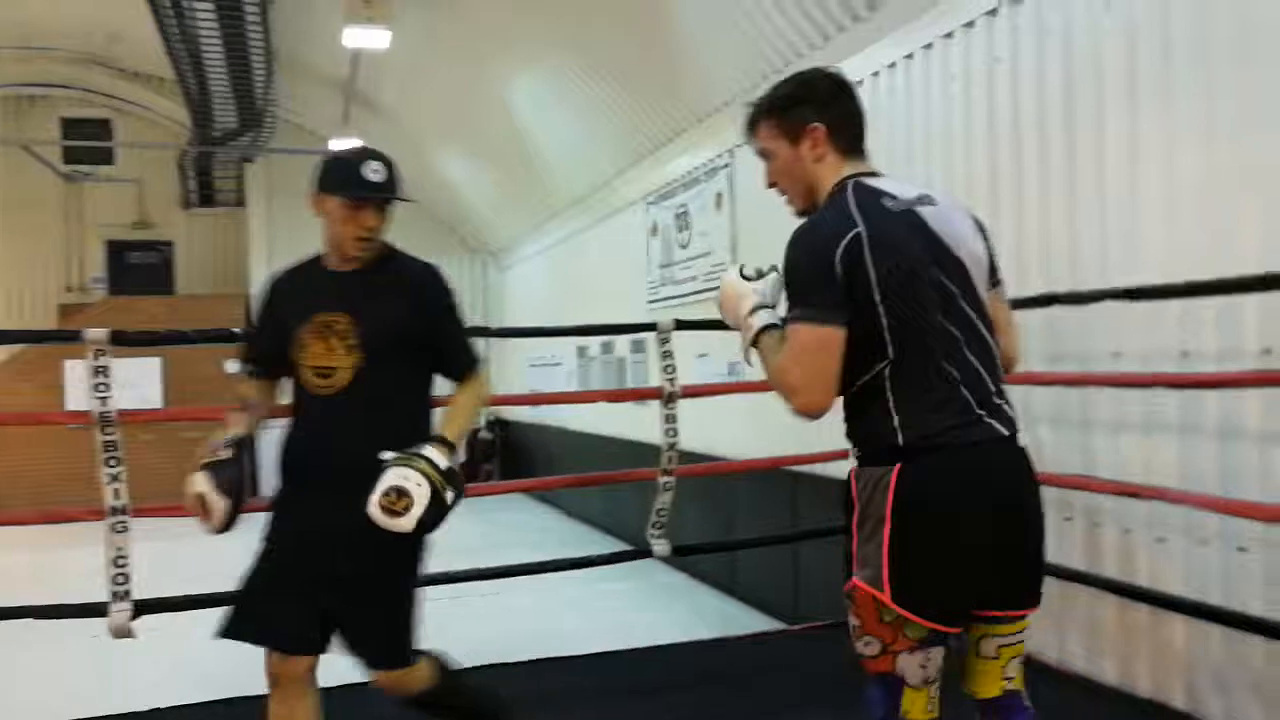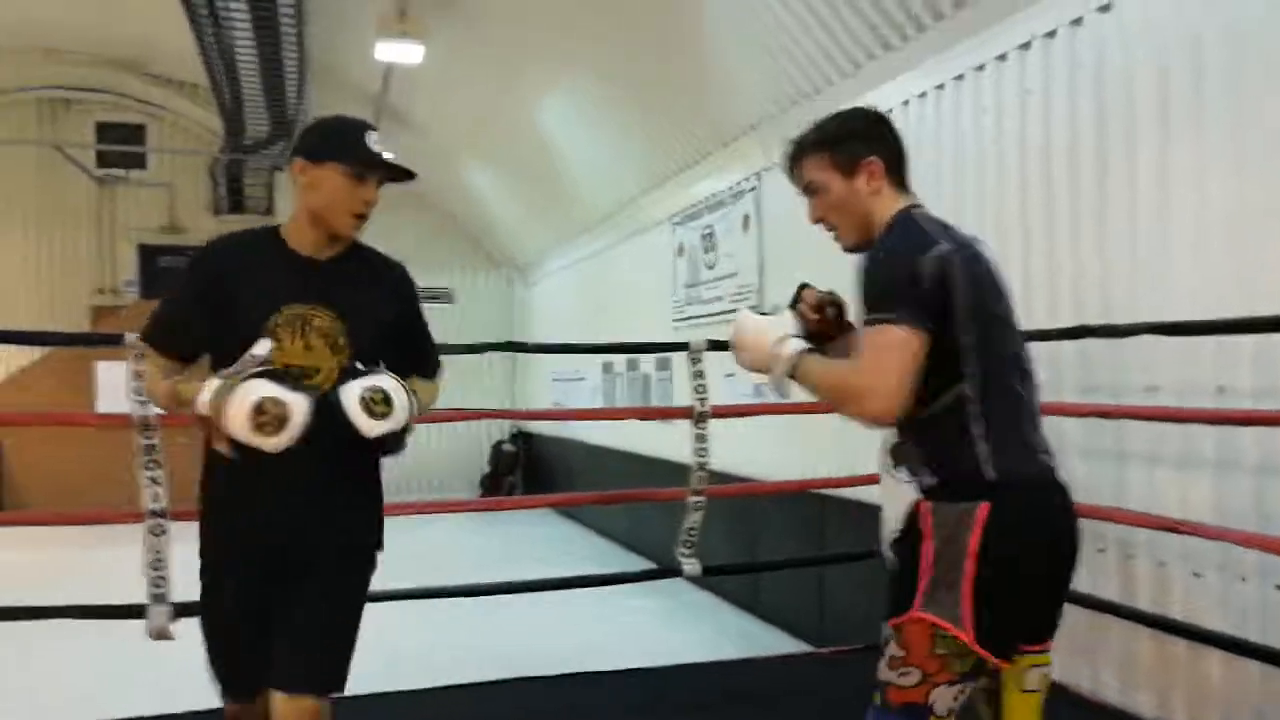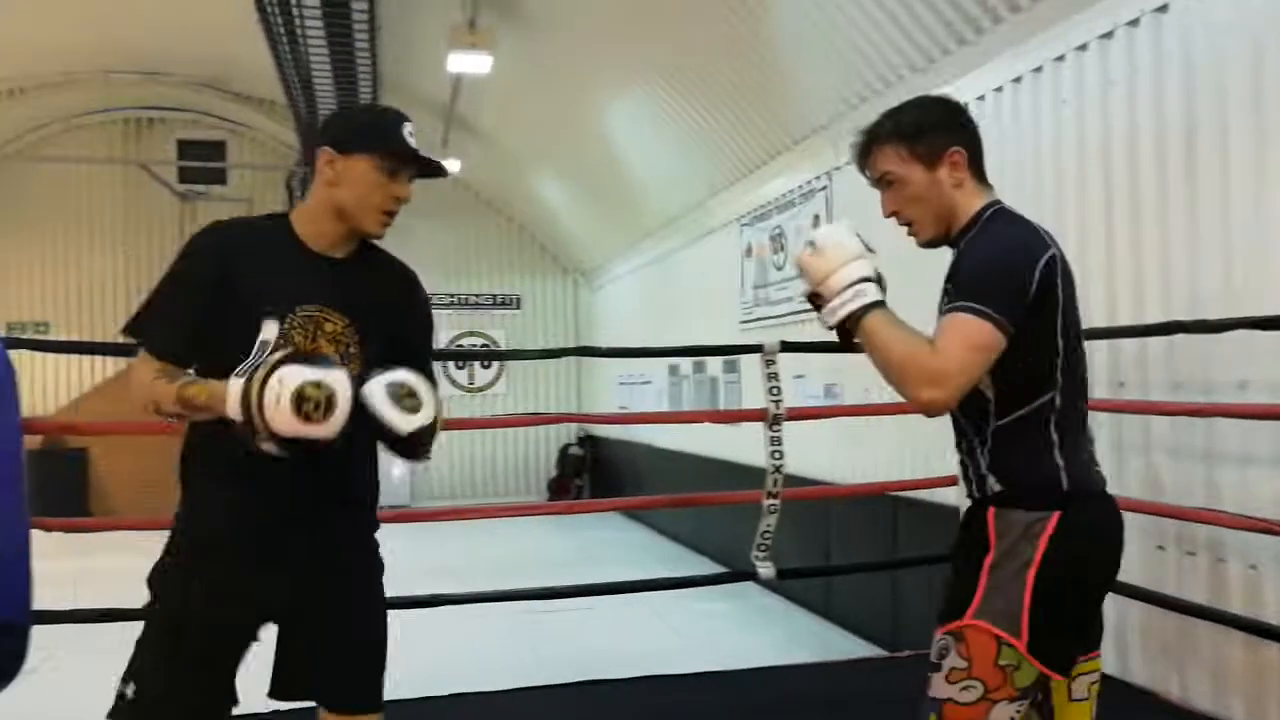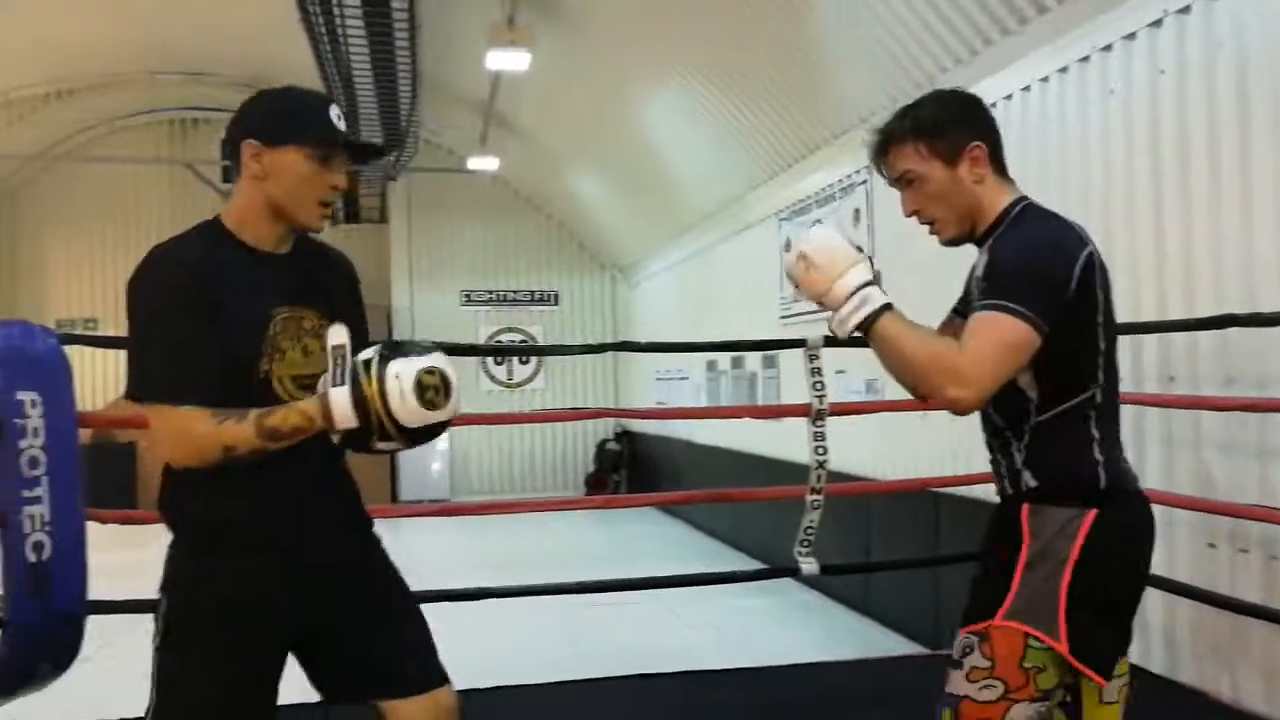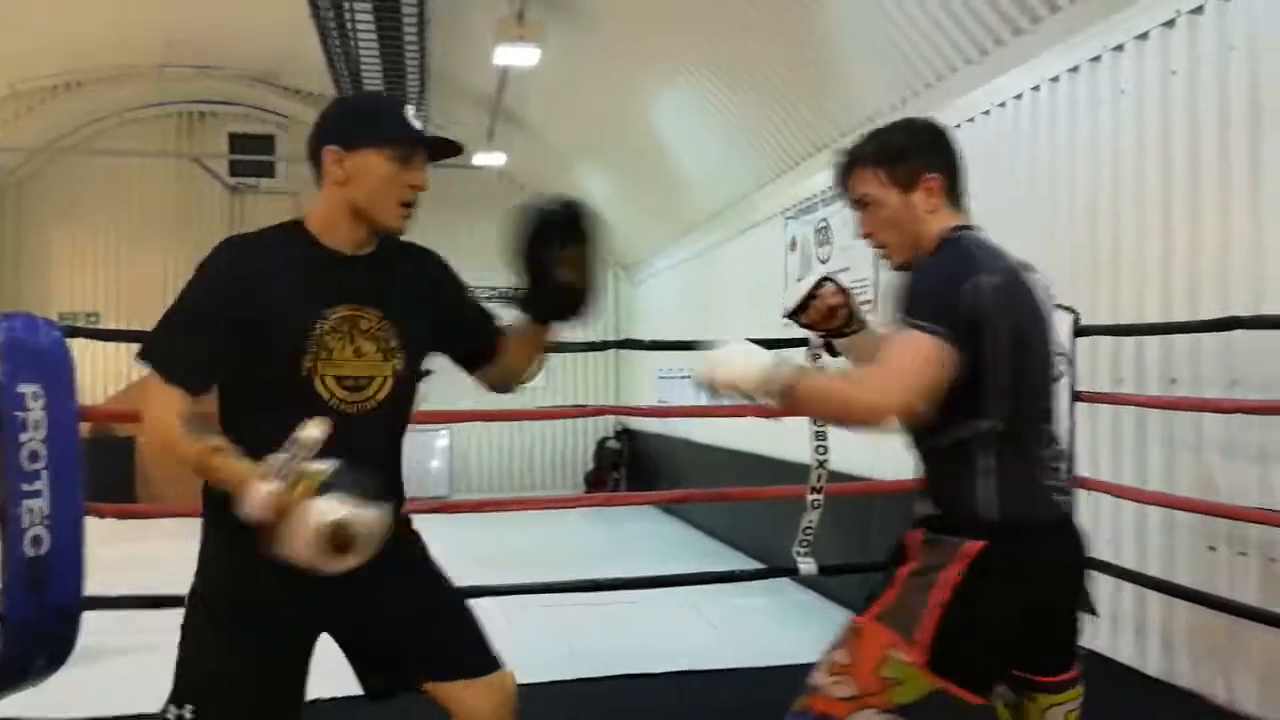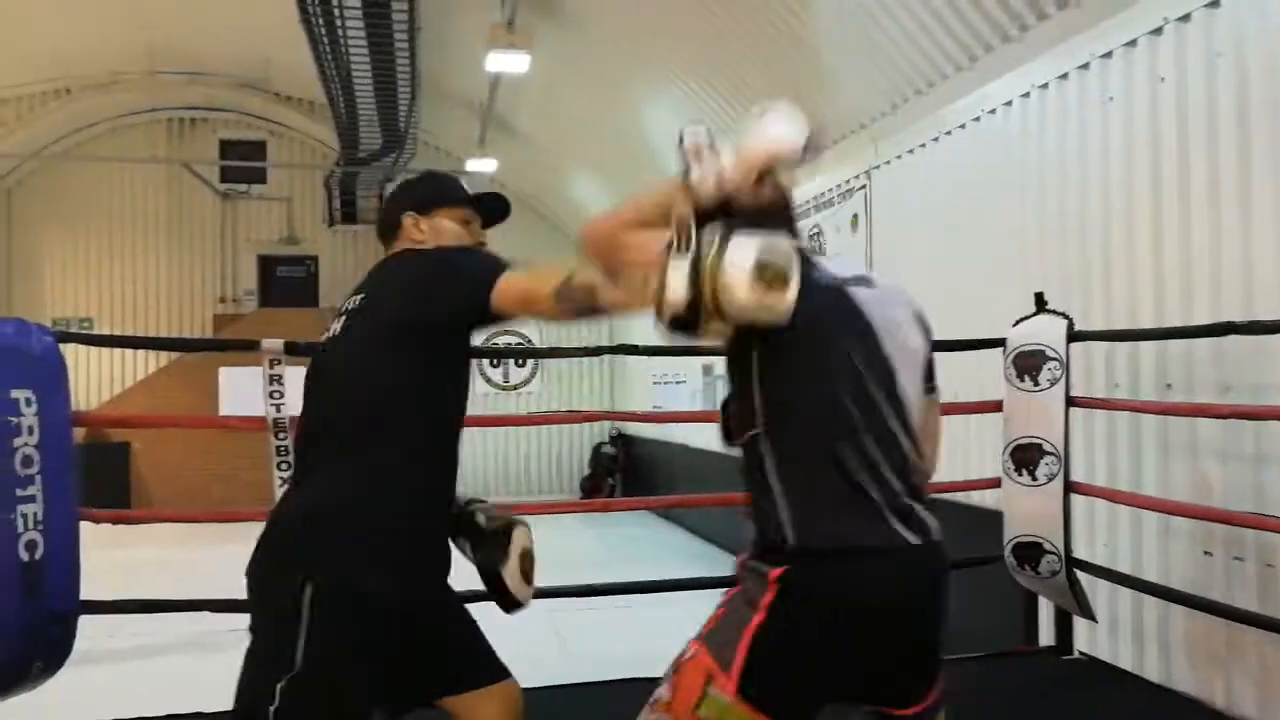
dt=0.3s
person 1, frame 1
left shoulder: (822, 237)
right shoulder: (954, 216)
left elbow: (810, 396)
left wrist: (754, 319)
left hip: (918, 486)
right hip: (1003, 475)
person 1, frame 2
left shoulder: (902, 252)
right shoulder: (952, 247)
left elbow: (883, 401)
left wrist: (783, 351)
left hip: (977, 518)
right hip: (1034, 511)
person 1, frame 3
left shoulder: (999, 248)
right shoulder: (1004, 249)
left elbow: (933, 385)
right elbow: (935, 389)
left wrist: (853, 295)
right wrist: (860, 305)
left hip: (1033, 527)
right hip: (1067, 523)
person 1, frame 4
left shoulder: (1038, 245)
right shoulder: (1007, 256)
left elbow: (961, 384)
right elbow: (930, 374)
left wrist: (856, 297)
right wrist: (857, 299)
left hip: (1069, 528)
right hip: (1084, 525)
person 1, frame 5
left shoulder: (950, 273)
right shoulder: (1006, 277)
left elbow: (876, 400)
left wrist: (761, 374)
left hip: (978, 553)
right hip: (1047, 548)
person 1, frame 6
left shoulder: (754, 275)
right shoulder: (894, 302)
left elbow: (600, 243)
left wrist: (711, 182)
left hip: (811, 584)
right hip: (912, 569)
person 2, frame 1
left shoulder: (416, 284)
right shoulder: (289, 289)
left elbow: (472, 384)
right elbow: (260, 383)
left wrist: (437, 454)
right wrist: (226, 445)
left hip: (382, 510)
right hip: (304, 504)
left knee: (392, 671)
right knee: (287, 670)
person 2, frame 2
left shoulder: (386, 282)
right shoulder: (225, 264)
left elbow: (424, 381)
right elbow: (160, 375)
left wrist: (398, 400)
right wrist: (212, 397)
left hip: (338, 526)
right hip: (239, 524)
person 2, frame 3
left shoulder: (397, 288)
right shoulder: (225, 252)
left elbow: (416, 399)
right elbow: (148, 379)
left wrist: (410, 416)
right wrist: (239, 397)
left hip: (338, 540)
right hip: (220, 534)
person 2, frame 4
left shoulder: (333, 272)
right shoulder: (178, 272)
right elbow: (181, 438)
left wrist: (400, 401)
right wrist: (332, 410)
left hip: (338, 541)
right hip: (225, 561)
person 2, frame 5
left shoulder: (420, 275)
right shoulder: (246, 269)
left elbow: (504, 372)
right elbow: (162, 411)
left wrist: (548, 305)
right wrist: (262, 489)
left hip: (376, 542)
right hip: (258, 553)
person 2, frame 6
left shoulder: (382, 310)
right shoulder: (432, 271)
right elbow: (538, 290)
left wrist: (454, 515)
left hip: (390, 566)
right hip: (330, 569)
